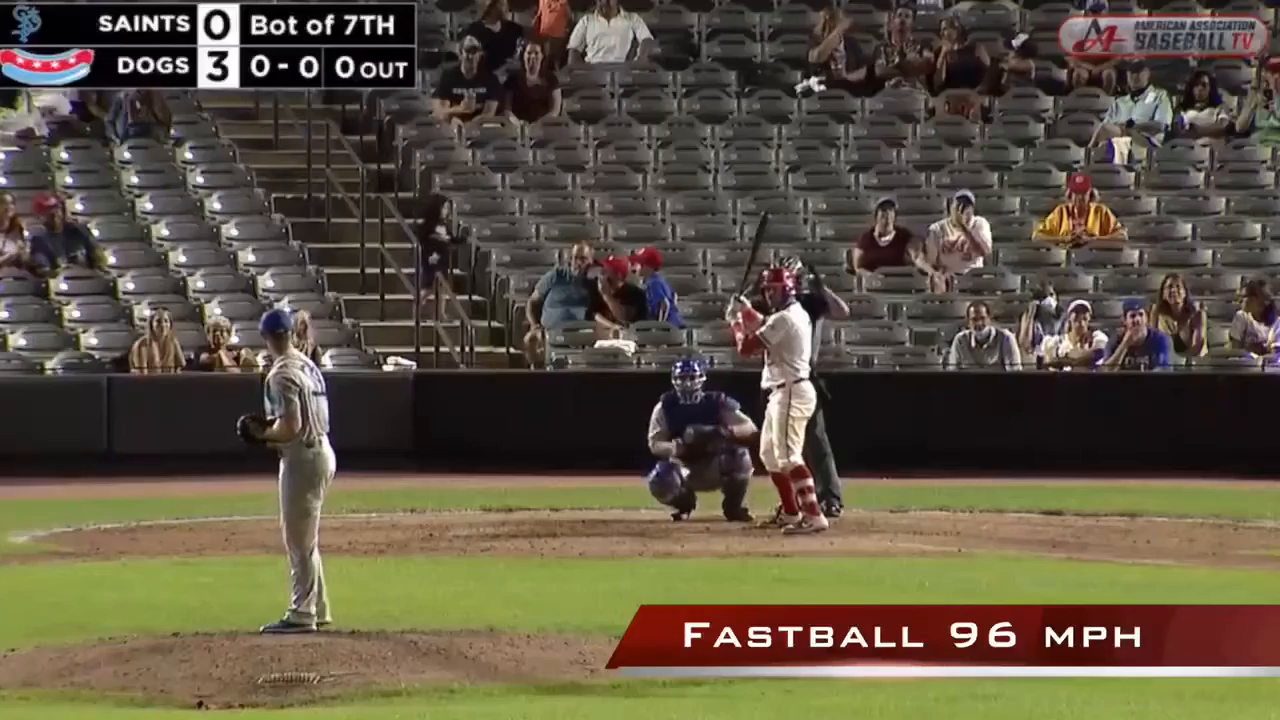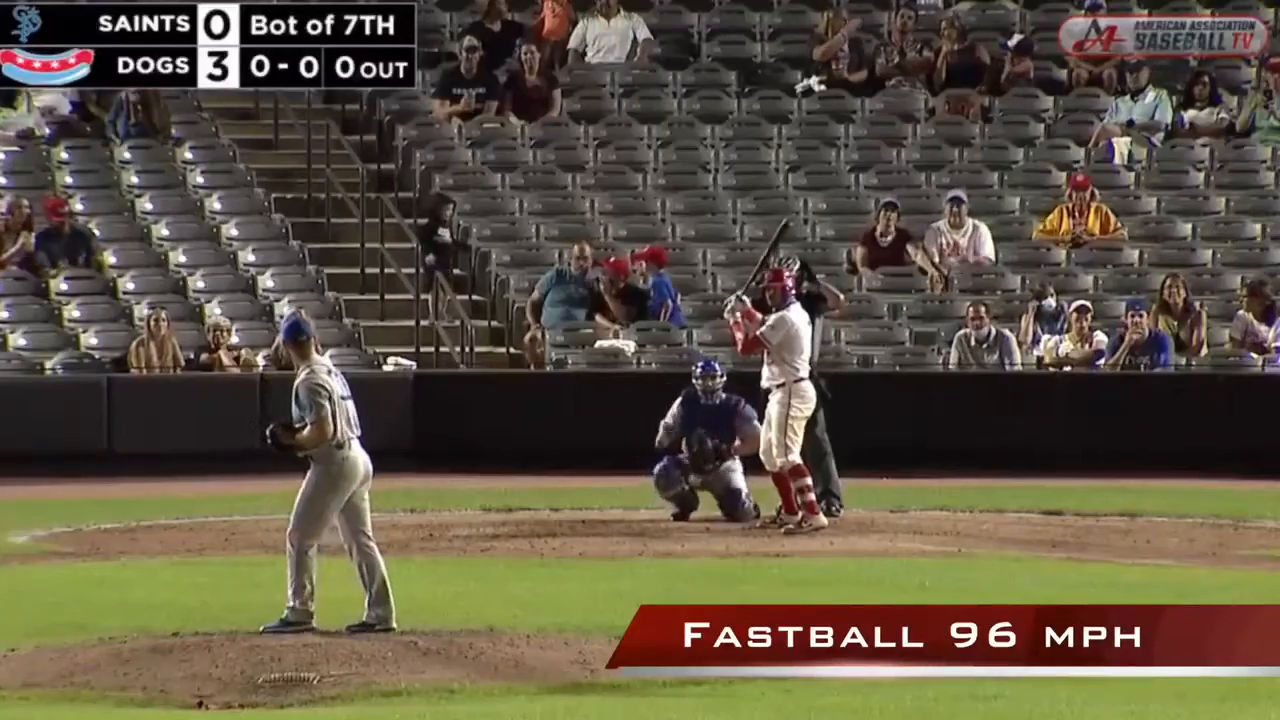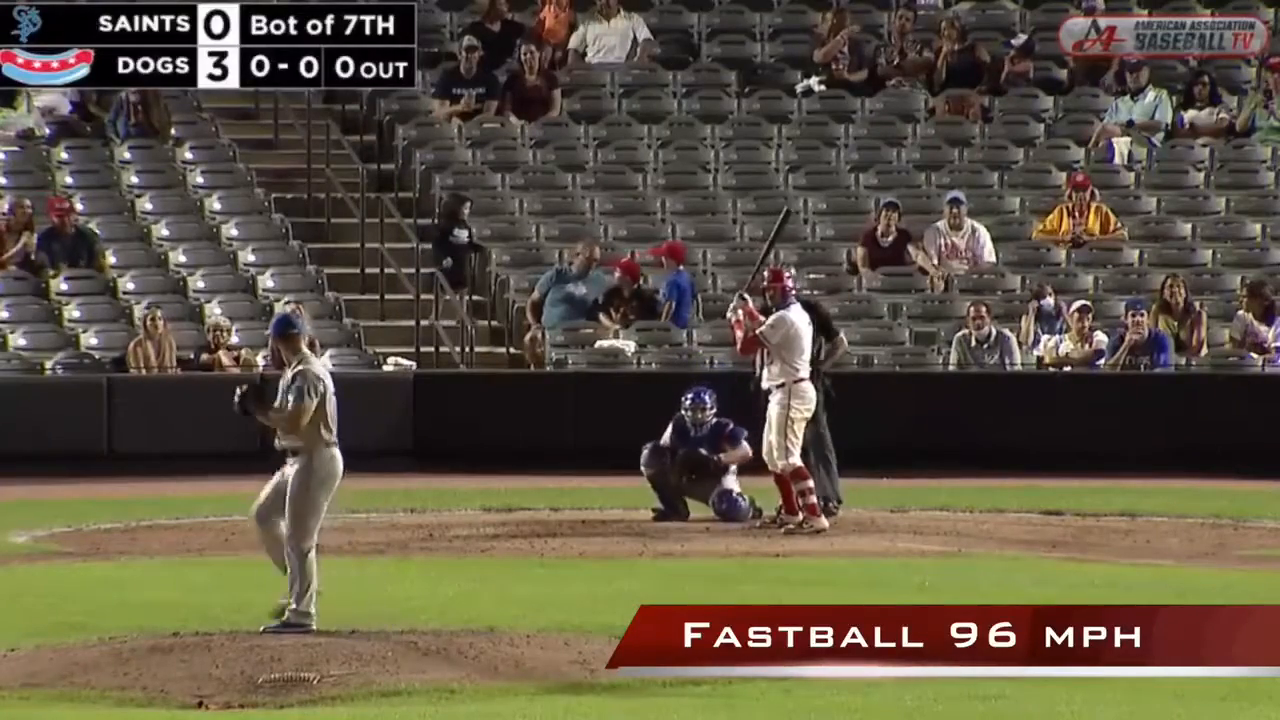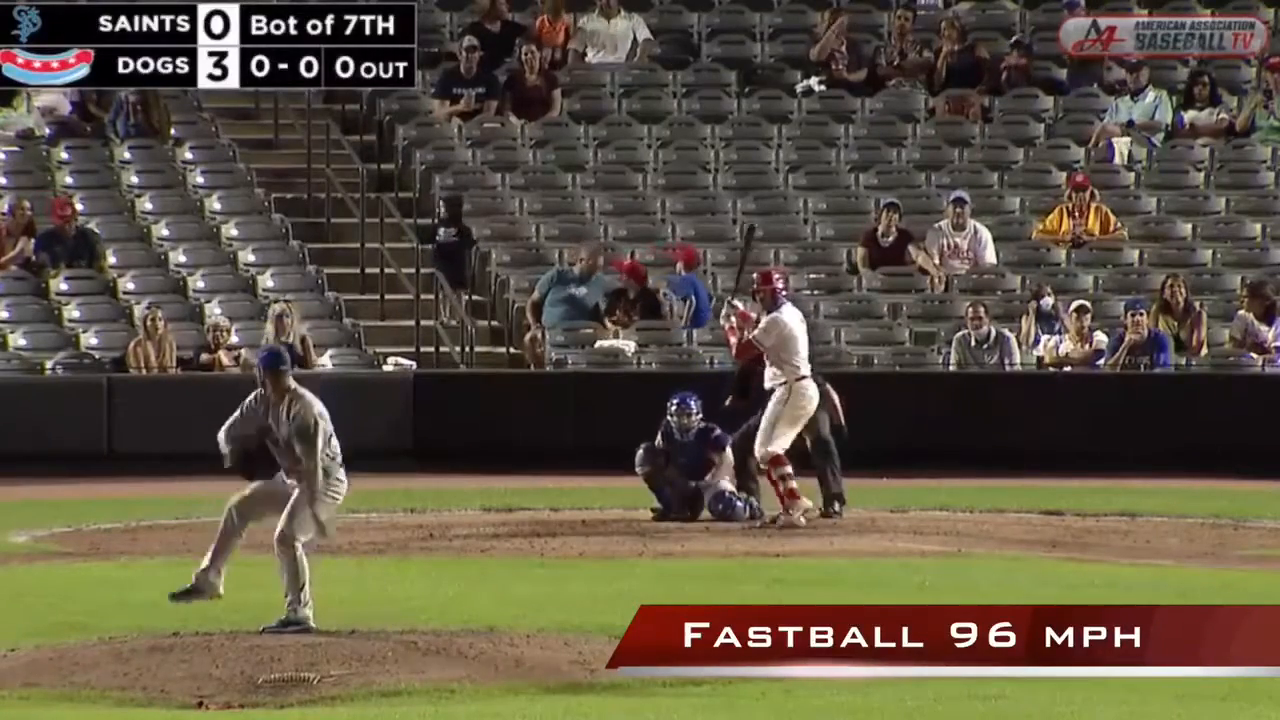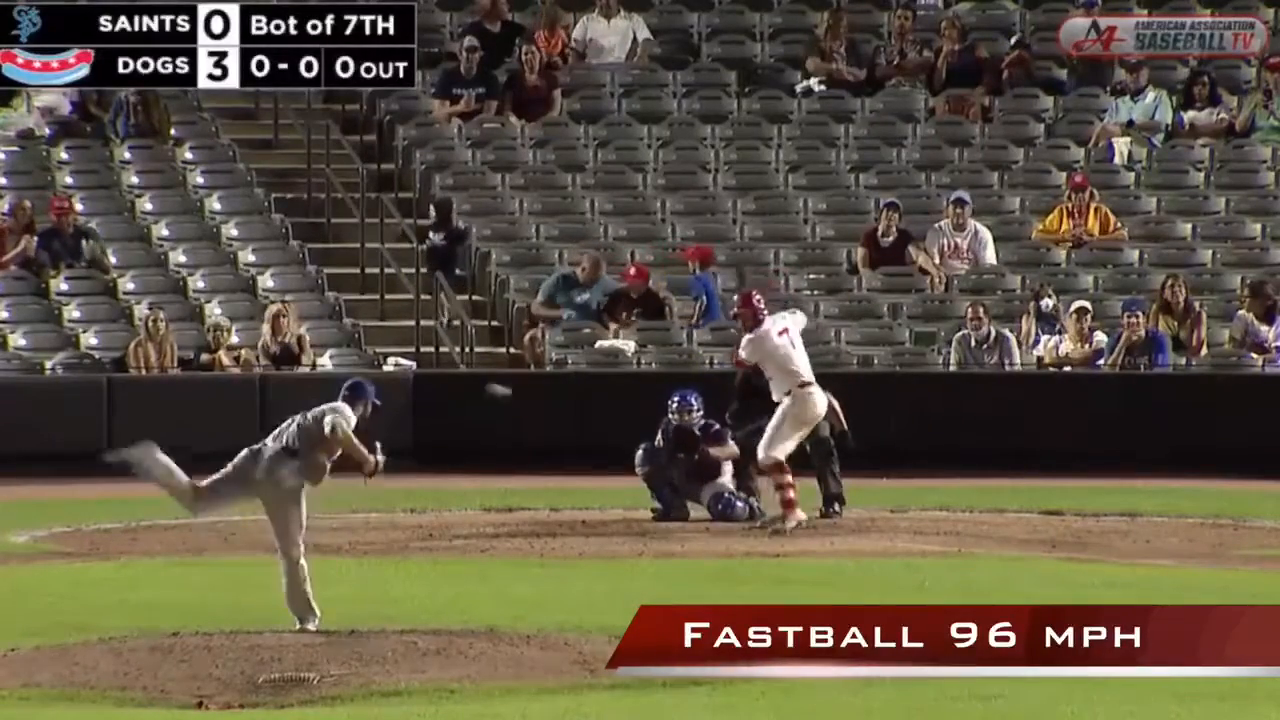
dt=0.7s
person 1, frame 1
left shoulder: (281, 374)
right shoulder: (309, 366)
left elbow: (290, 427)
left wrist: (263, 433)
right wrist: (272, 428)
left hip: (303, 459)
right hip: (320, 453)
left knee: (299, 540)
right knee: (300, 537)
left ankle: (302, 614)
right ankle: (316, 607)
person 1, frame 2
left shoulder: (308, 380)
right shoulder: (331, 370)
left elbow: (322, 431)
left wrist: (292, 440)
right wrist: (298, 434)
left hip: (334, 464)
right hip: (357, 458)
left knee: (300, 537)
right knee: (361, 540)
left ankle: (299, 614)
right ankle: (380, 614)
person 1, frame 3
left shoulder: (306, 372)
right shoulder: (296, 371)
left elbow: (295, 421)
right elbow: (289, 417)
left wrist: (259, 409)
right wrist: (265, 411)
left hip: (315, 462)
right hip: (301, 460)
left knee: (299, 540)
right knee: (263, 515)
left ankle: (300, 614)
right ankle: (299, 594)
person 1, frame 4
left shoulder: (306, 411)
right shoulder: (261, 399)
left elbow: (313, 466)
right elbow: (228, 432)
left wrist: (315, 514)
right wrist: (233, 451)
left hip: (325, 483)
right hip: (291, 479)
left knee: (286, 539)
right knee: (238, 510)
left ankle: (299, 615)
right ankle: (207, 582)
person 1, frame 5
left shoulder: (317, 414)
right shoulder: (344, 413)
right elbow: (335, 432)
right wrist: (369, 461)
left hip: (255, 461)
right hip: (284, 476)
left knee: (191, 495)
right knee: (292, 553)
left ankle: (147, 458)
right ankle: (307, 619)
person 2, frame 1
left shoulder: (784, 318)
right shoulder: (796, 314)
left elbow: (746, 347)
right elbow: (766, 330)
left wrist: (736, 320)
right wrist: (747, 311)
left hip: (791, 393)
right hip: (783, 393)
left knee: (788, 456)
right knee: (770, 455)
left ankle: (814, 516)
right ankle: (791, 513)
person 2, frame 2
left shoulder: (784, 318)
right shoulder: (796, 314)
left elbow: (746, 347)
right elbow: (765, 328)
left wrist: (734, 320)
right wrist: (746, 310)
left hip: (791, 393)
right hip: (782, 393)
left knee: (787, 456)
right knee: (770, 455)
left ankle: (813, 515)
right ankle: (791, 513)
person 2, frame 3
left shoulder: (784, 318)
right shoulder: (797, 314)
left elbow: (745, 347)
right elbow: (768, 333)
left wrist: (737, 318)
right wrist: (749, 310)
left hip: (790, 394)
right hip: (786, 393)
left knee: (787, 457)
right knee: (773, 455)
left ankle: (814, 516)
right ankle: (791, 513)
person 2, frame 4
left shoulder: (776, 320)
right shoulder: (790, 313)
left elbow: (740, 352)
right elbow: (761, 327)
left wrist: (729, 325)
right wrist: (741, 314)
left hip: (794, 390)
right hip: (800, 390)
left knee: (768, 448)
right knee: (765, 450)
left ankle: (795, 502)
right ankle: (788, 510)
person 2, frame 5
left shoulder: (754, 340)
right shoulder: (786, 320)
left elbow: (740, 361)
right elbow: (801, 316)
left hip: (800, 398)
right hip: (813, 398)
left knee: (769, 452)
right knee: (775, 453)
left ankle: (791, 511)
right ankle: (790, 513)
